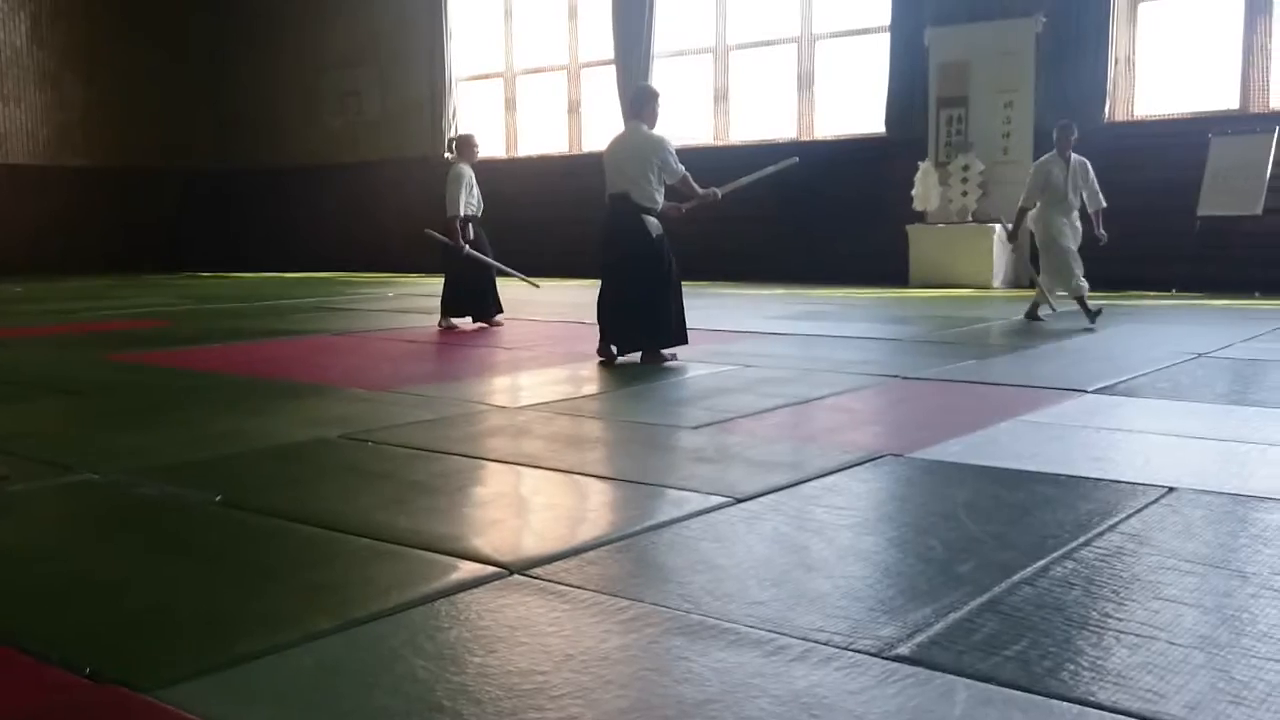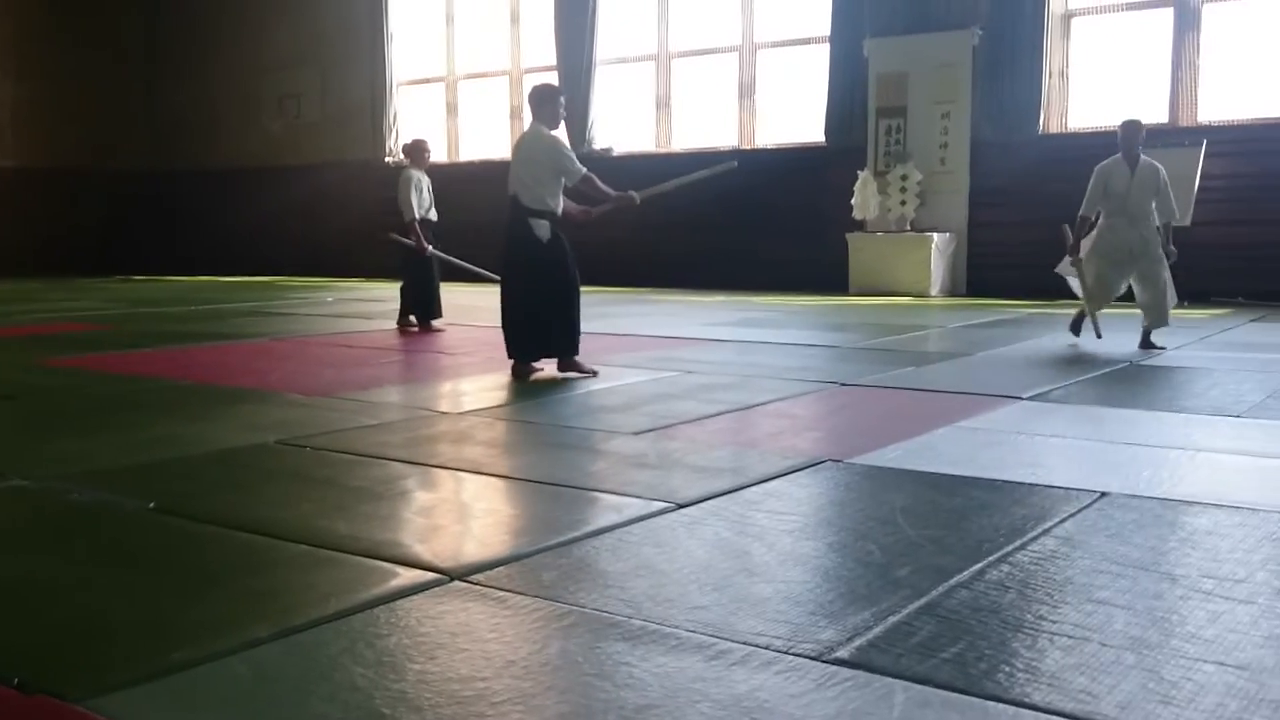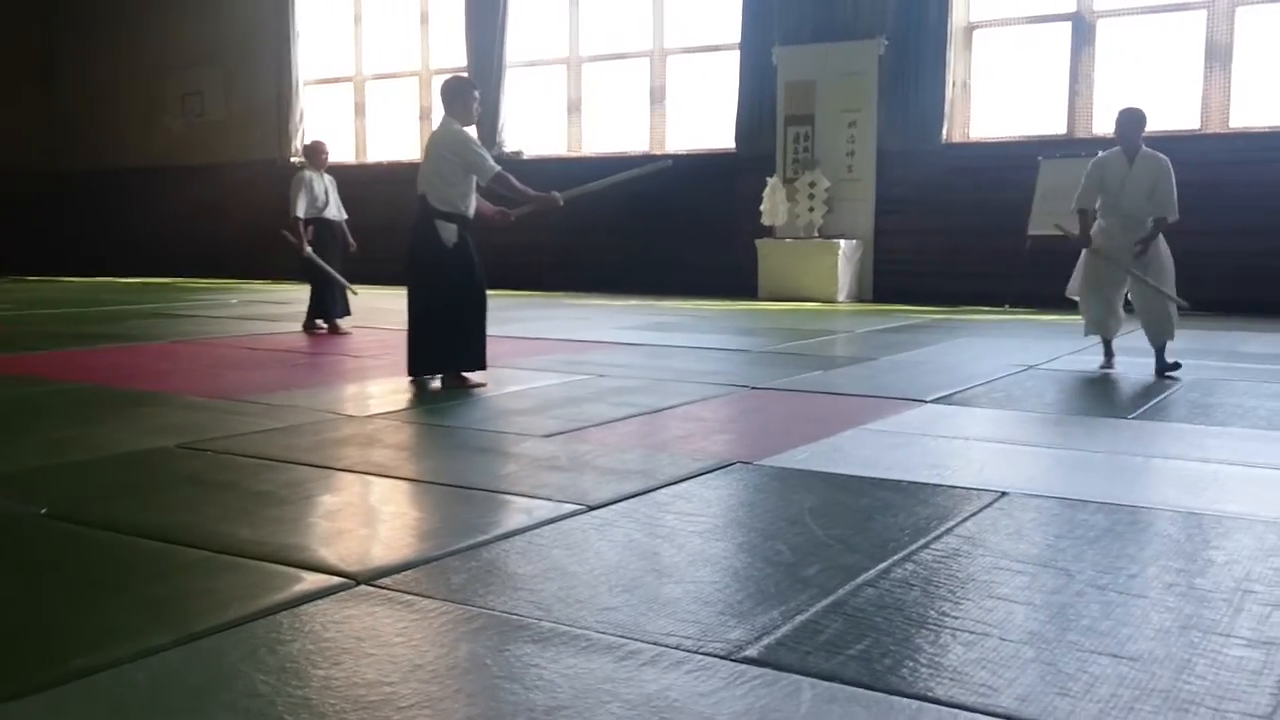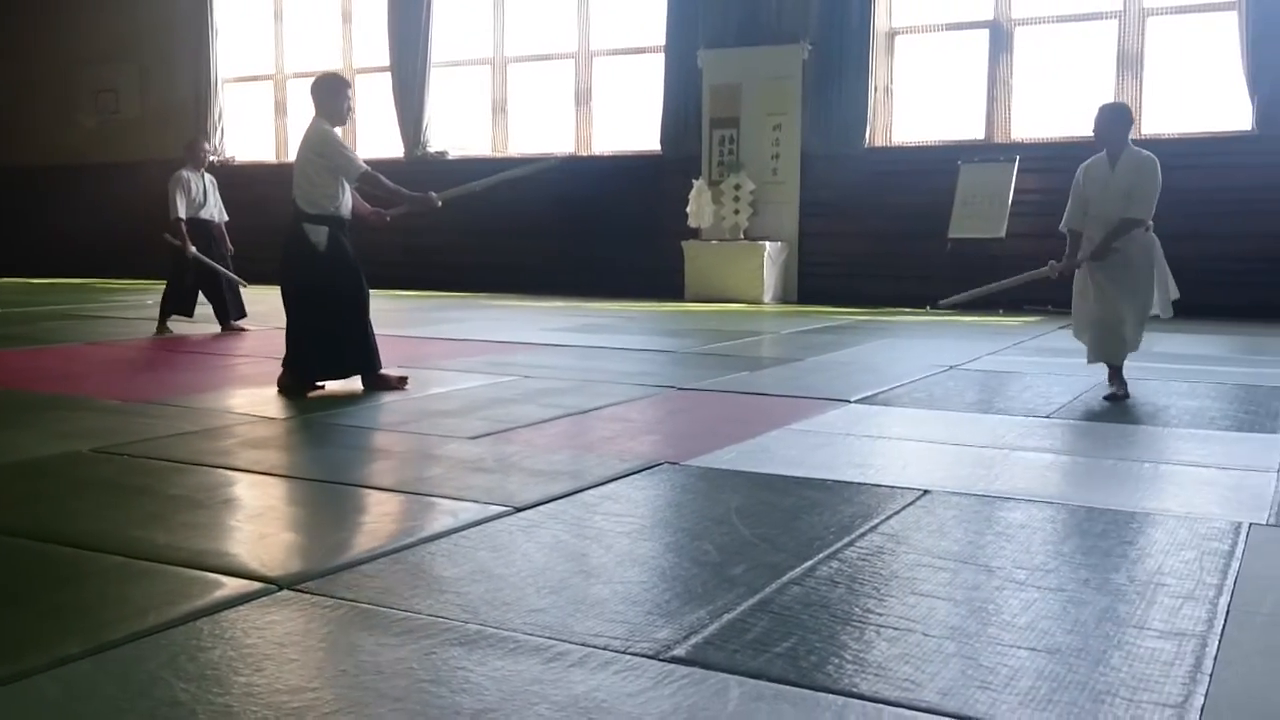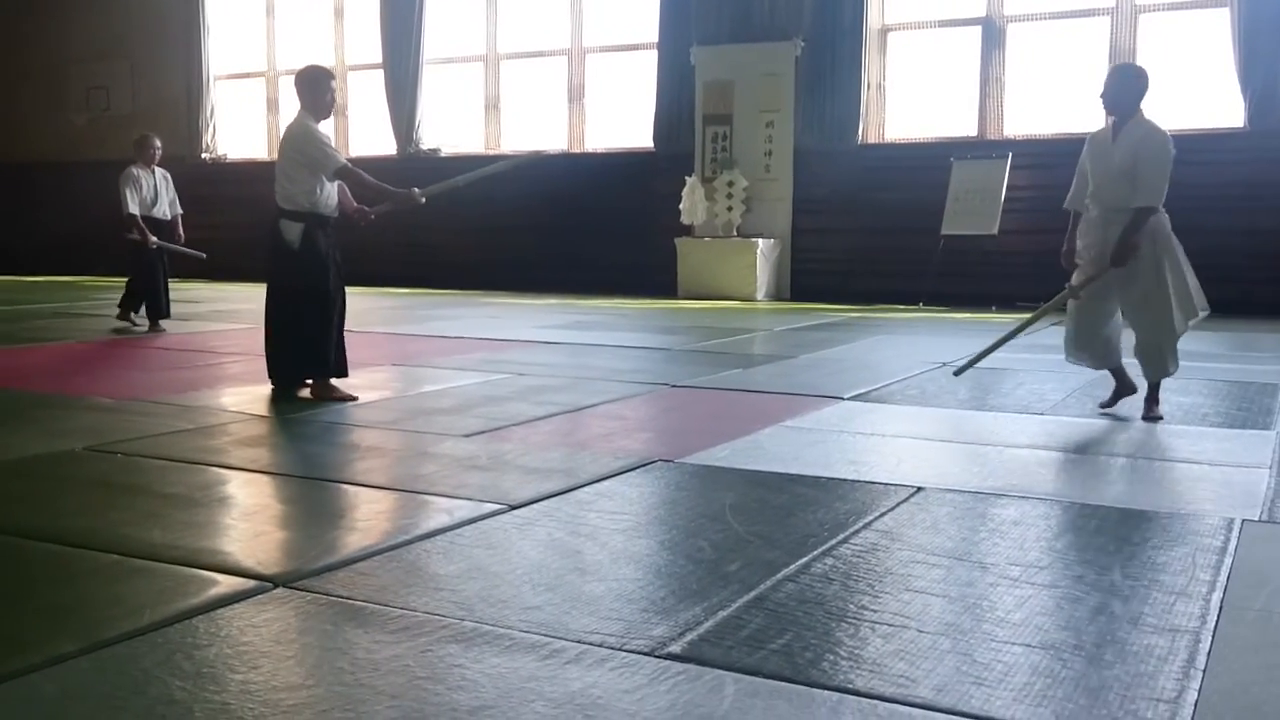
dt=0.7s
person 1, frame 1
left shoulder: (614, 145)
right shoulder: (655, 143)
right elbow: (680, 178)
left wrist: (661, 206)
right wrist: (703, 194)
left hip: (616, 220)
right hip: (641, 223)
left knee: (616, 282)
right knee: (656, 283)
left ankle: (608, 342)
right ankle: (651, 348)
person 1, frame 2
left shoulder: (525, 142)
right shoulder: (548, 142)
right elbow: (582, 178)
left wrist: (572, 209)
right wrist: (617, 197)
left hip: (521, 225)
right hip: (539, 227)
left knee: (523, 292)
right knee: (561, 289)
left ankle: (522, 359)
right ankle: (565, 355)
person 1, frame 3
left shoulder: (441, 137)
right shoulder: (458, 138)
right elbow: (496, 177)
left wrist: (489, 211)
right wrist: (538, 198)
left hip: (432, 228)
right hip: (445, 230)
left knee: (432, 298)
right knee: (463, 298)
left ankle: (425, 365)
right ankle: (452, 370)
person 1, frame 4
left shoulder: (319, 136)
right shoulder: (325, 138)
left elbow: (343, 186)
right elbow: (366, 178)
left wrist: (366, 212)
right wrist: (413, 199)
left hip: (314, 233)
right hip: (321, 234)
left knee: (310, 306)
right knee: (349, 299)
left ankle: (296, 374)
right ankle: (370, 372)
person 1, frame 5
left shoulder: (309, 132)
right shoulder: (304, 132)
left elbow: (334, 180)
right elbow: (346, 172)
left wrist: (351, 208)
right wrist: (396, 196)
left hip: (309, 230)
right hip: (302, 231)
left knee: (295, 304)
right knee: (320, 302)
left ankle: (288, 374)
right ankle: (320, 377)
person 2, frame 1
left shoulder: (1082, 164)
right shoulder: (1043, 166)
left elbow: (1093, 197)
right elbow: (1027, 199)
left wrist: (1098, 228)
right wrist: (1016, 229)
left hip: (1071, 220)
right hip: (1049, 220)
left knee: (1055, 270)
right knee: (1067, 265)
left ankle: (1033, 310)
right ankle: (1086, 309)
person 2, frame 2
left shoulder: (1155, 171)
right shoulder: (1105, 170)
left elbow: (1166, 209)
right elbow: (1089, 207)
left wrist: (1167, 243)
right wrist: (1076, 242)
left hip: (1145, 234)
right hip: (1112, 232)
left knee: (1156, 286)
right knee: (1102, 284)
left ankle: (1146, 338)
right ankle: (1082, 314)
person 2, frame 3
left shoulder: (1159, 163)
right shoulder: (1102, 162)
left elbow: (1166, 208)
right elbow: (1086, 200)
left wrist: (1151, 238)
right wrist: (1084, 230)
left hip: (1143, 236)
right hip: (1108, 235)
left knee: (1155, 299)
right knee: (1101, 296)
left ankle: (1160, 359)
right ankle: (1108, 351)
person 2, frame 4
left shoulder: (1146, 163)
right shoulder: (1088, 168)
left elbow: (1139, 213)
right elbow: (1076, 216)
left wrist: (1107, 241)
right wrist: (1072, 252)
left hip: (1135, 248)
right hip: (1095, 249)
left knee: (1134, 312)
right knee: (1103, 315)
left ankle: (1116, 371)
right ankle: (1117, 379)
person 2, frame 5
left shoulder: (1153, 138)
right shoulder: (1096, 140)
left elbow: (1150, 199)
right elbow: (1080, 194)
left wrist: (1126, 241)
right wrist: (1070, 241)
left hip: (1140, 236)
right hip: (1098, 236)
left knee: (1151, 320)
right knee: (1087, 316)
left ankle: (1152, 396)
right ankle: (1121, 380)
person 3, frame 1
left shoulder: (464, 170)
right shoulder: (461, 172)
right elbow: (455, 209)
right wrist: (457, 238)
left hip: (467, 227)
right hip: (466, 229)
left knee: (457, 274)
right knee: (482, 271)
left ankle: (446, 316)
right ankle: (486, 314)
person 3, frame 2
left shoulder: (423, 176)
right shoulder: (410, 176)
right elbow: (410, 211)
left wrist: (426, 236)
right wrist: (420, 239)
left hip: (425, 229)
right hip: (417, 231)
left knee: (414, 276)
right knee: (425, 275)
left ankle: (405, 316)
right ankle: (425, 320)
person 3, frame 3
left shoulder: (329, 179)
right shoulder: (304, 178)
left elbow: (338, 211)
right elbow: (298, 212)
left wrist: (347, 236)
right wrist: (302, 239)
left hip: (331, 230)
right hip: (316, 231)
left knee: (323, 277)
right knee: (326, 276)
left ankle: (311, 319)
right ankle: (331, 321)
person 3, frame 4
left shoulder: (210, 180)
right shoulder: (182, 177)
left elbow: (219, 213)
right elbow: (178, 214)
left wrist: (226, 240)
right wrist: (186, 241)
left hip: (210, 233)
right hip: (191, 231)
left knee: (221, 275)
right knee: (182, 279)
left ankle: (228, 320)
right ankle: (163, 322)
person 3, frame 5
left shoulder: (164, 175)
right shoulder: (132, 174)
left elbow: (173, 205)
right elbow: (131, 210)
left wrist: (178, 227)
right wrist: (145, 233)
left hip: (161, 229)
right hip: (143, 229)
left knee: (142, 274)
right knee: (153, 275)
left ankle: (126, 310)
right ankle: (155, 319)
